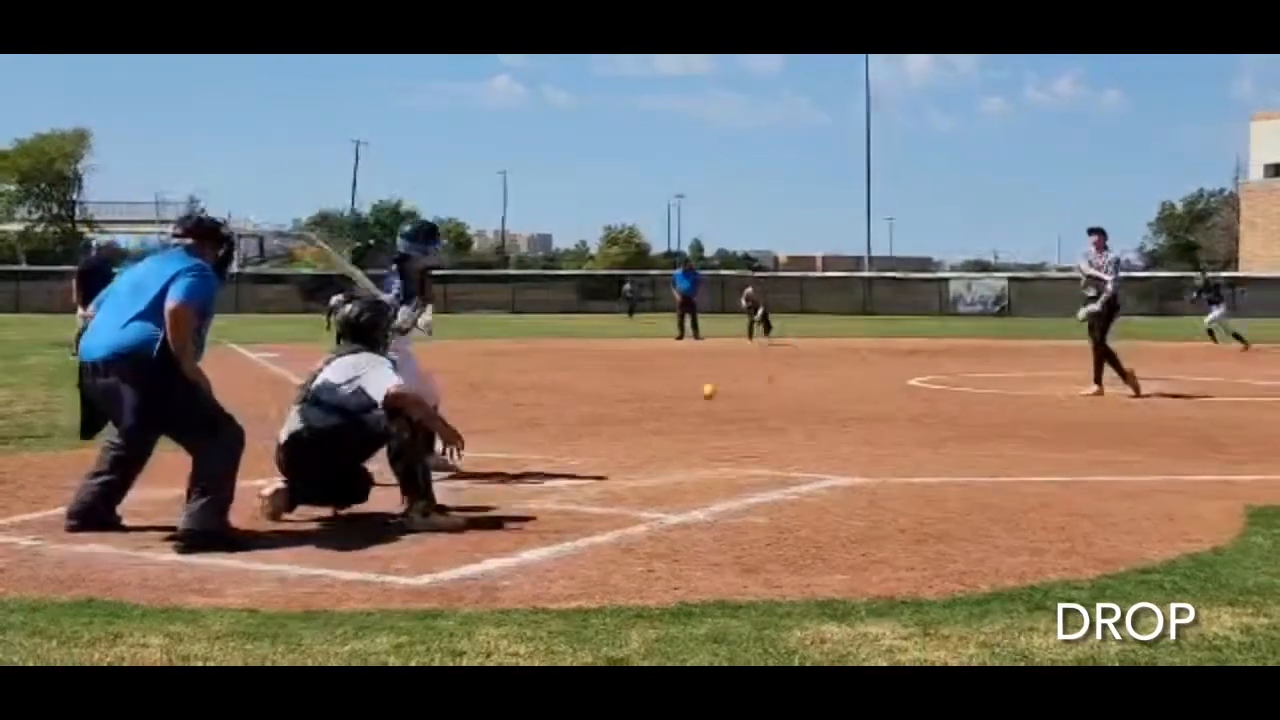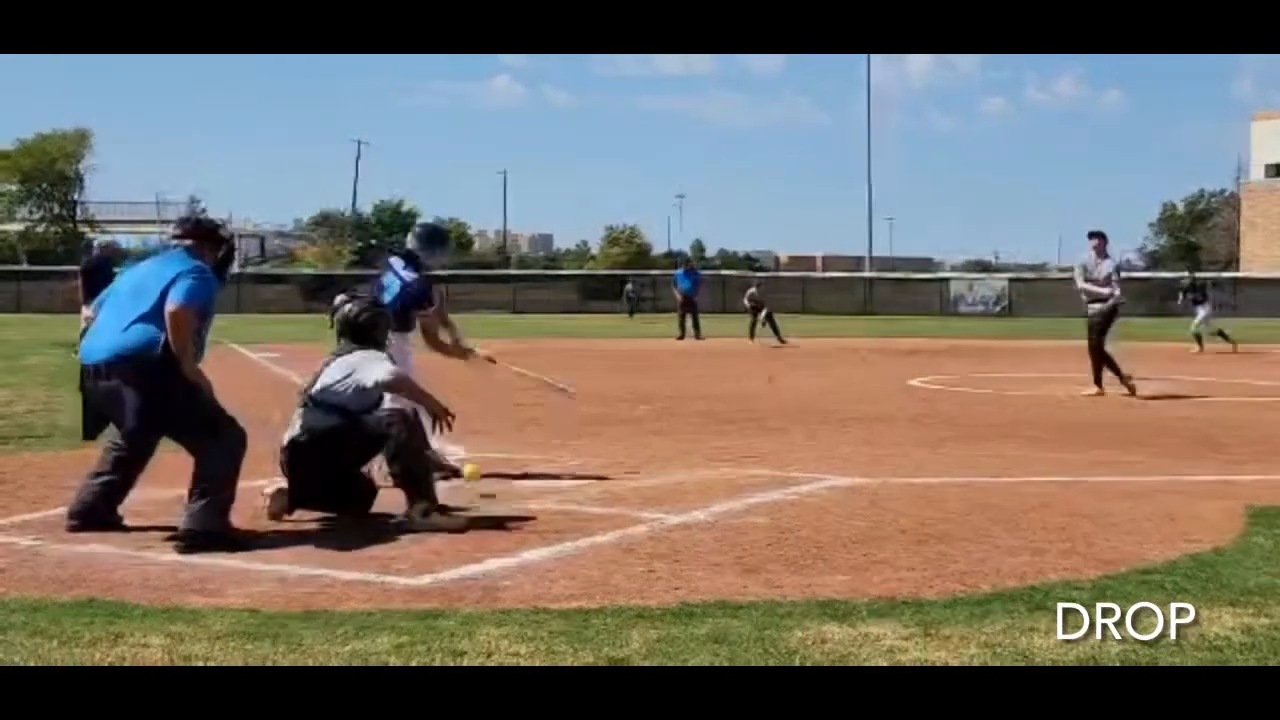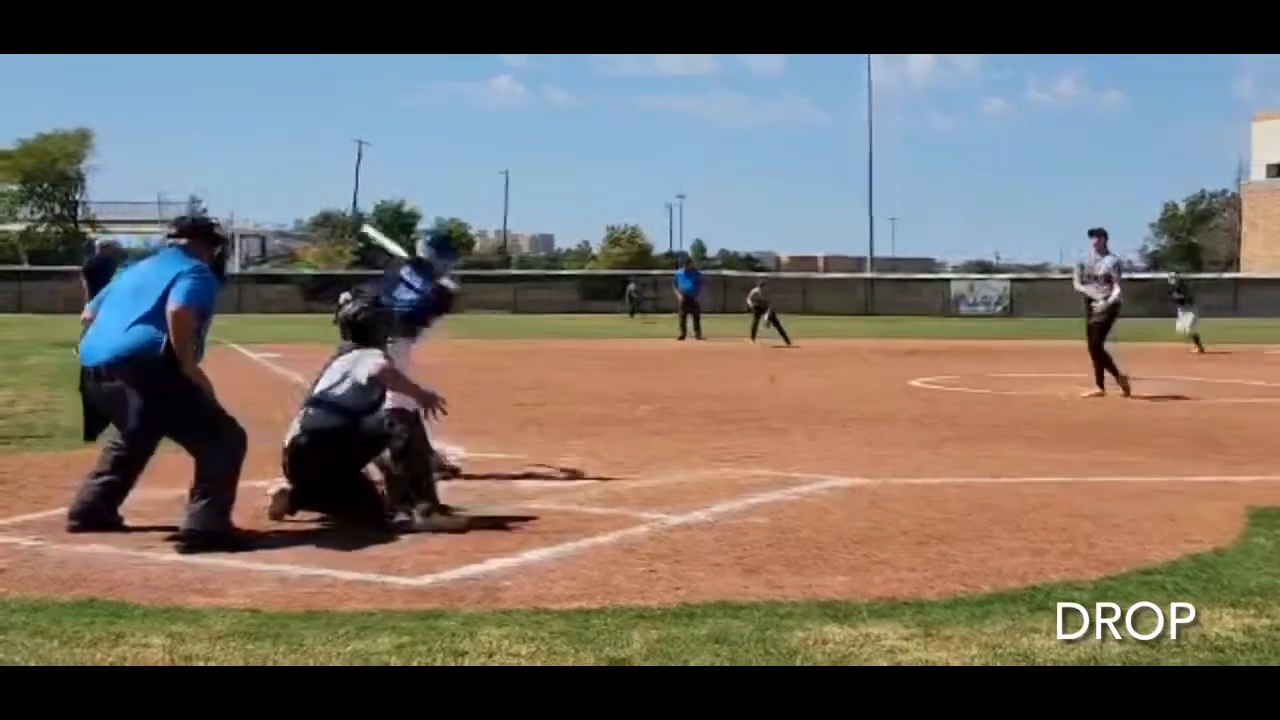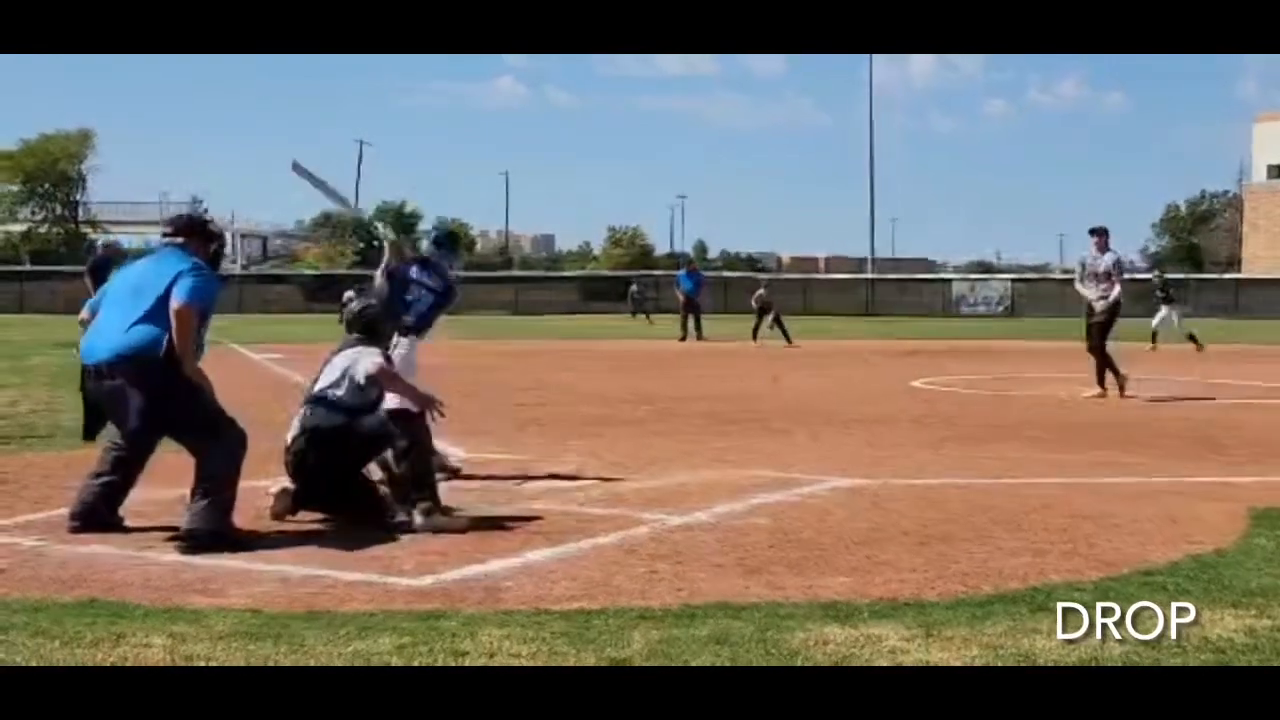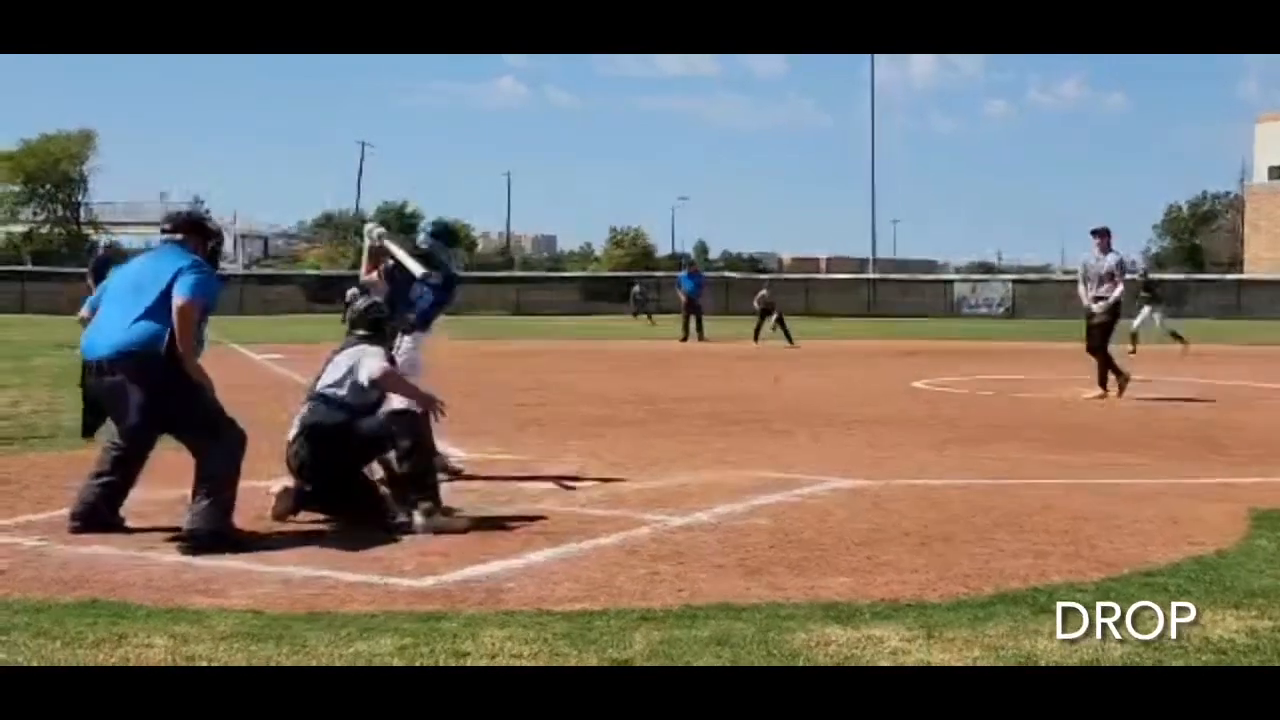
dt=0.1s
person 1, frame 1
left shoulder: (142, 266)
right shoulder: (198, 271)
left elbow: (93, 311)
right elbow: (176, 309)
right wrist: (189, 366)
left hip: (93, 368)
right hip: (138, 368)
left knee: (134, 435)
right knee: (222, 436)
left ankle: (88, 510)
right ankle: (202, 527)
person 1, frame 2
left shoulder: (141, 268)
right shoulder: (198, 273)
left elbow: (93, 313)
right elbow: (176, 311)
right wrist: (189, 368)
left hip: (94, 369)
right hip: (140, 370)
left knee: (137, 435)
right knee: (223, 438)
left ankle: (89, 510)
right ankle: (203, 527)
person 1, frame 3
left shoulder: (136, 269)
right shoulder: (196, 272)
left elbow: (89, 314)
right elbow: (178, 311)
right wrist: (190, 367)
left hip: (94, 372)
right hip: (141, 370)
left knee: (136, 436)
right knee: (224, 438)
left ankle: (90, 510)
right ankle: (203, 527)
person 1, frame 4
left shoulder: (133, 268)
right shoulder: (196, 270)
left elbow: (87, 314)
right elbow: (181, 310)
right wrist: (190, 367)
left hip: (95, 369)
right hip: (142, 369)
left knee: (135, 435)
right knee: (223, 439)
left ankle: (91, 510)
right ankle: (205, 527)
person 1, frame 5
left shoulder: (131, 265)
right shoulder: (195, 267)
left elbow: (87, 313)
right elbow: (183, 306)
right wrist: (192, 365)
left hip: (96, 367)
right hip: (143, 365)
left knee: (133, 436)
right knee: (222, 438)
left ankle: (92, 511)
right ankle: (207, 528)
person 2, frame 1
left shoulder: (422, 275)
right shoulder: (398, 282)
left elbow: (426, 304)
left wrist: (422, 318)
left hip: (398, 345)
right hip: (387, 347)
left knee: (428, 395)
left ankle: (427, 454)
person 2, frame 2
left shoulder: (394, 262)
right shoulder: (420, 288)
right elbow: (433, 344)
right wrist: (465, 352)
left hip: (394, 342)
right hip: (390, 345)
left knee: (409, 399)
person 2, frame 3
left shoulder: (398, 272)
right shoulder: (442, 296)
right hip: (391, 351)
left knee: (410, 401)
right knee: (398, 411)
left ankle: (427, 454)
person 2, frame 4
left shoulder: (401, 271)
right shoulder: (448, 289)
left elbow: (380, 290)
left wrist: (390, 255)
right hip: (399, 350)
left knee: (412, 400)
right knee: (401, 411)
left ankle: (429, 454)
person 2, frame 5
left shoulder: (402, 269)
right shoulder: (450, 281)
left elbow: (367, 281)
left wrist: (372, 244)
right hip: (406, 347)
right knee: (404, 406)
person 3, frame 1
left shoulder: (340, 359)
right shoulder: (370, 361)
right elbow: (398, 393)
right wrist: (441, 424)
left hip: (293, 453)
right hip: (313, 448)
left knee: (357, 485)
right knee: (402, 420)
left ankle: (289, 493)
right ankle: (422, 511)
person 3, frame 2
left shoulder: (341, 359)
right shoulder: (368, 358)
right elbow: (392, 376)
right wrist: (431, 404)
left hip: (298, 455)
right hip: (315, 452)
left knee: (361, 496)
right knee: (400, 420)
left ankle: (290, 494)
right ankle: (422, 510)
person 3, frame 3
left shoulder: (347, 357)
right shoulder: (367, 355)
right elbow: (380, 371)
right wrist: (420, 394)
left hip: (302, 456)
right hip: (317, 450)
left knee: (372, 508)
left ankle: (293, 495)
person 3, frame 4
left shoulder: (345, 355)
right shoulder: (366, 352)
right elbow: (377, 371)
right wrist: (417, 396)
left hip: (304, 455)
right hip: (318, 449)
left knee: (372, 508)
left ankle: (295, 496)
person 3, frame 5
left shoulder: (347, 353)
right shoulder: (367, 352)
right elbow: (381, 375)
right wrist: (423, 397)
left hip: (305, 451)
right hip: (321, 445)
left knee: (373, 508)
right knee: (408, 422)
left ankle: (297, 496)
right ankle: (428, 512)
